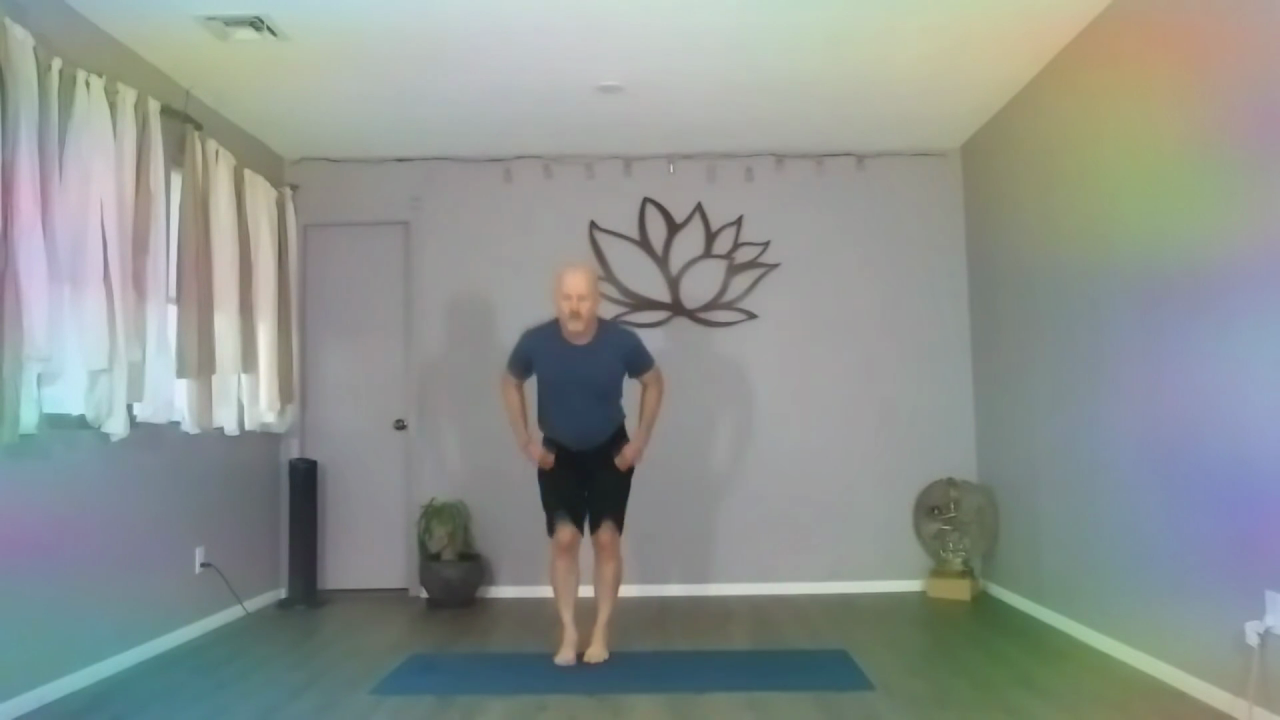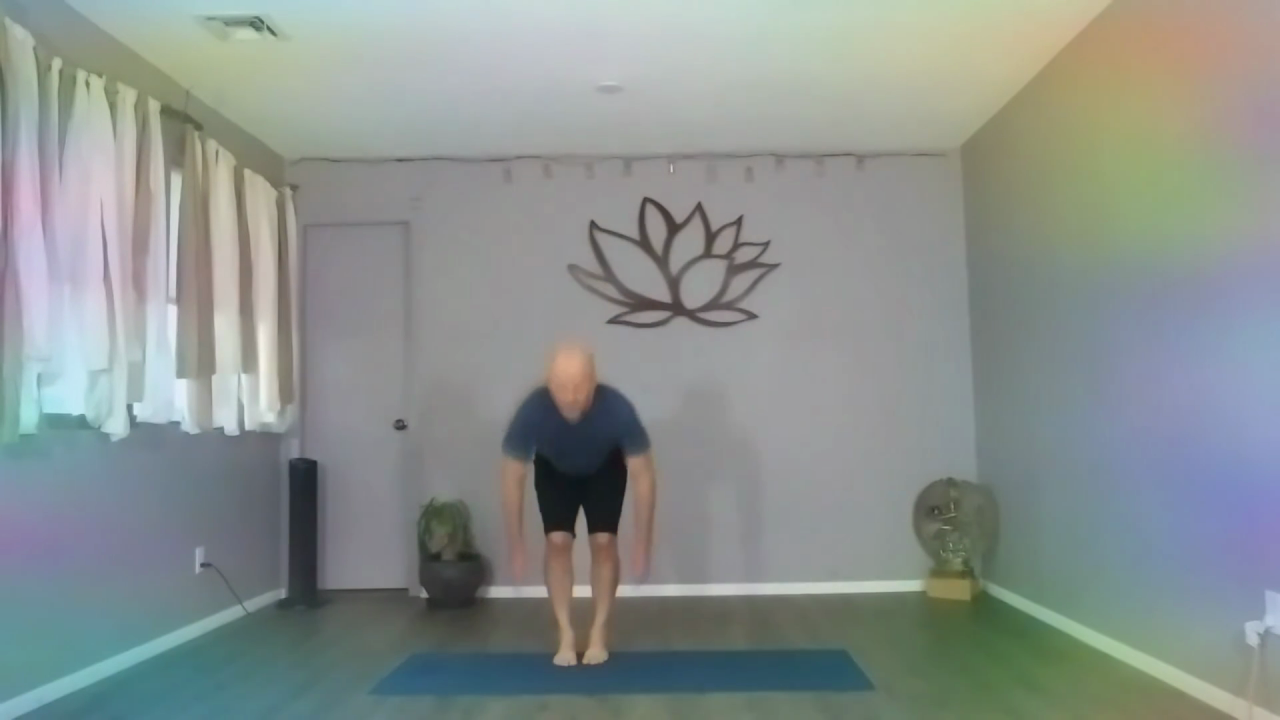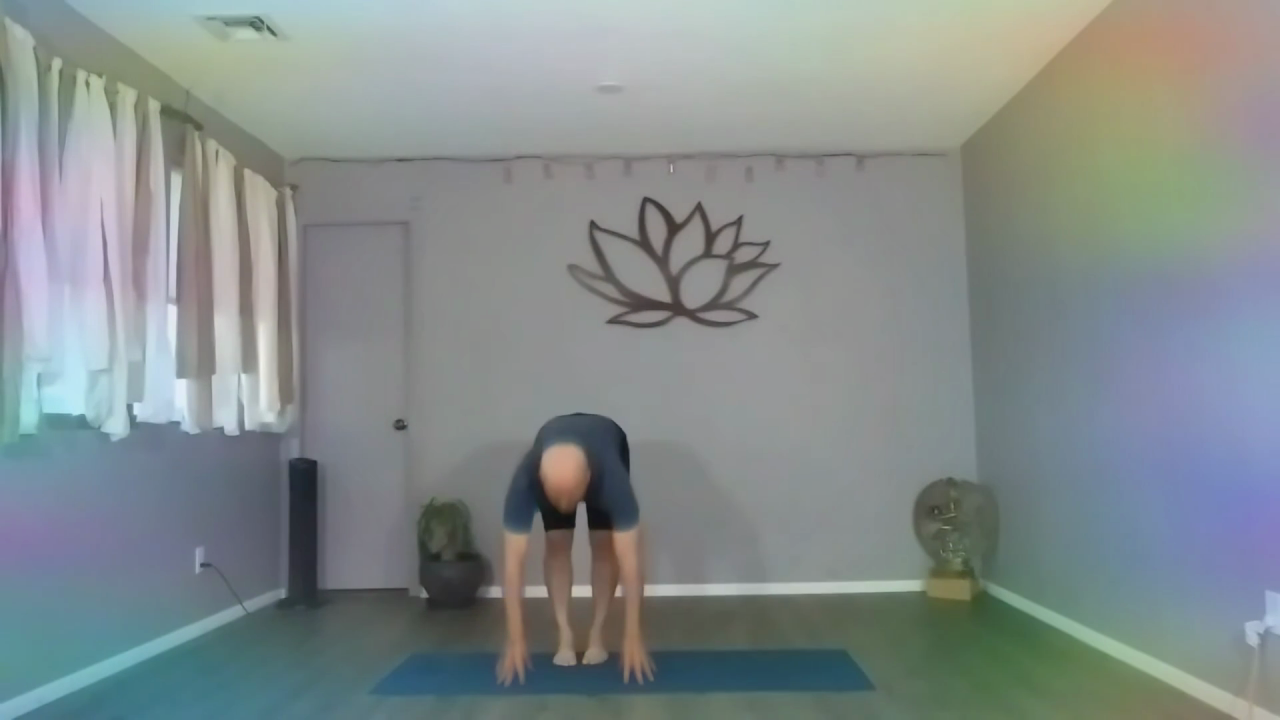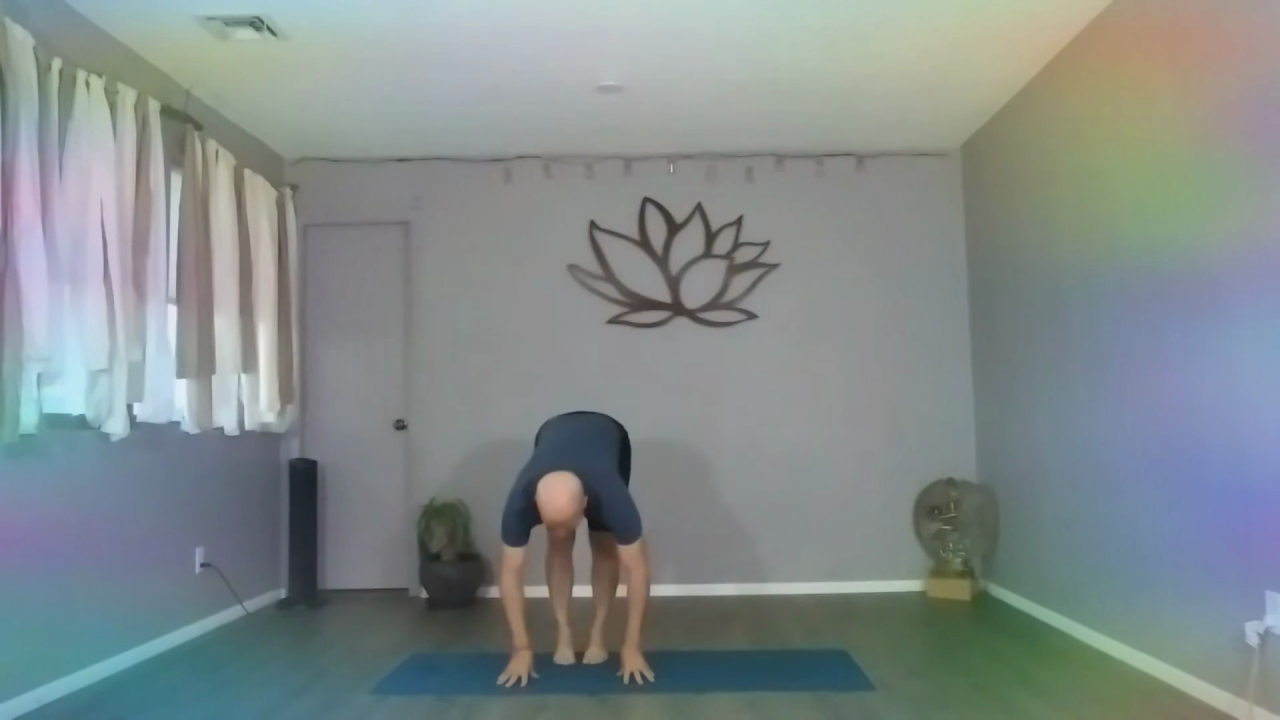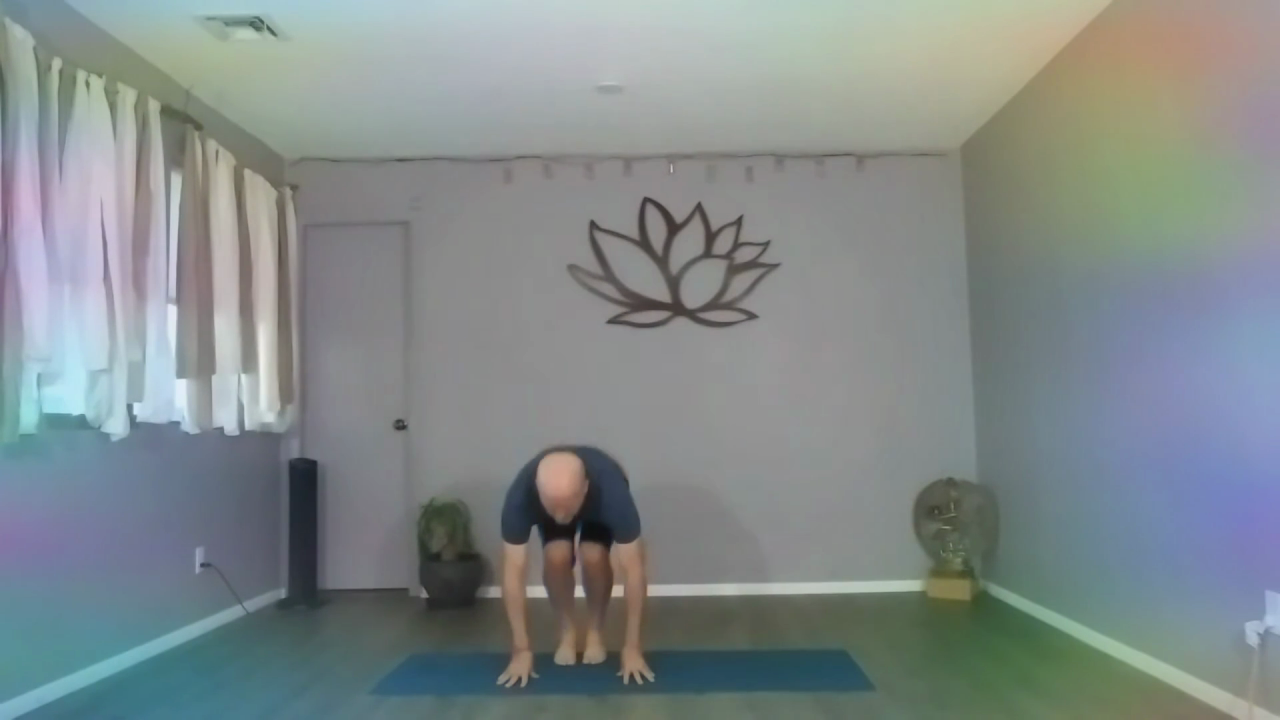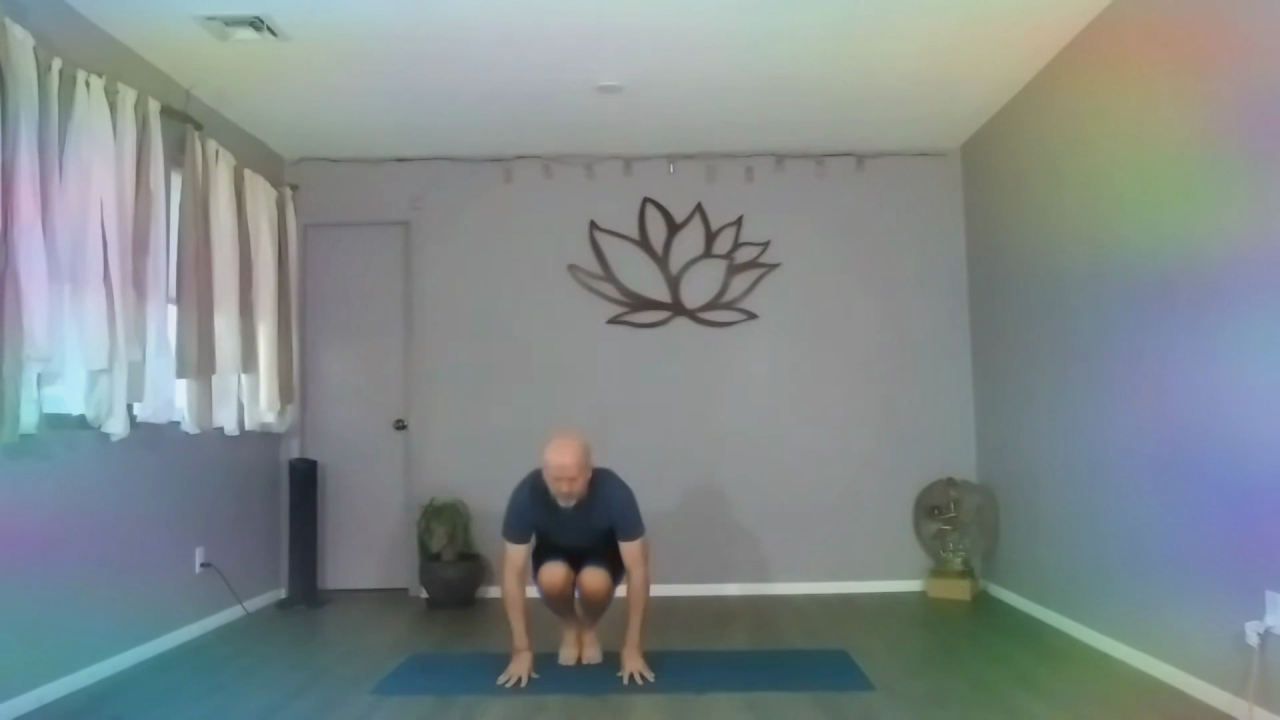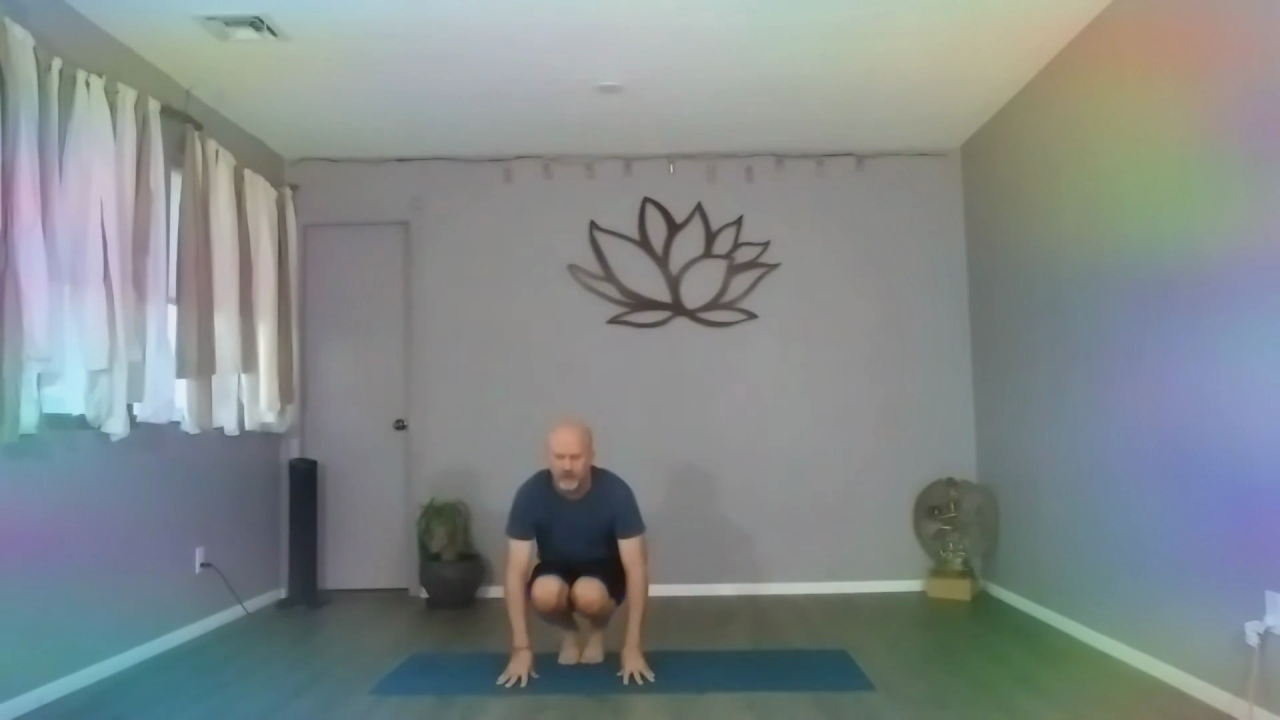
dt=0.4s
person 1, frame 1
left shoulder: (622, 342)
right shoulder: (535, 342)
left elbow: (653, 384)
right elbow: (511, 384)
left wrist: (641, 439)
right wrist: (526, 439)
left hip: (610, 452)
right hip: (558, 454)
left knee: (606, 539)
right knee: (564, 539)
left ankle: (600, 634)
right ankle: (568, 634)
person 1, frame 2
left shoulder: (617, 409)
right shoulder: (531, 412)
left elbow: (643, 474)
right elbow: (512, 477)
left wrist: (644, 542)
right wrist: (515, 547)
left hip: (605, 468)
right hip: (553, 471)
left knee: (603, 543)
right knee: (557, 543)
left ankle: (598, 634)
right ankle: (565, 636)
person 1, frame 3
left shoulder: (612, 477)
right shoulder: (526, 480)
left elbow: (629, 558)
right elbow: (513, 559)
left wrist: (632, 635)
right wrist: (515, 637)
left hip: (609, 439)
right hip: (549, 442)
left knee: (604, 543)
right knee: (557, 542)
left ankle: (597, 633)
right ankle: (565, 634)
person 1, frame 4
left shoulder: (611, 497)
right shoulder: (521, 501)
left elbow: (637, 569)
right elbow: (511, 573)
left wrist: (632, 647)
right wrist: (521, 649)
left knee: (604, 545)
right knee: (557, 546)
left ankle: (597, 634)
right ankle: (563, 634)
person 1, frame 5
left shoulder: (611, 490)
right shoulder: (520, 495)
left elbow: (634, 569)
right elbow: (514, 573)
left wrist: (631, 648)
right wrist: (521, 650)
left knee: (593, 556)
right knee: (556, 557)
left ankle: (595, 631)
right ankle: (567, 631)
person 1, frame 6
left shoulder: (615, 493)
right shoulder: (526, 496)
left elbow: (637, 569)
right elbow: (513, 573)
left wrist: (632, 648)
right wrist: (521, 650)
left hip: (601, 549)
right hip: (554, 549)
left knee: (594, 582)
right knee: (552, 578)
left ankle: (589, 628)
right ankle: (570, 627)
person 1, frame 7
left shoulder: (616, 492)
right shoulder: (531, 494)
left elbow: (636, 567)
right elbow: (516, 569)
left wrist: (632, 647)
right wrist: (521, 648)
left hip: (603, 570)
right hip: (556, 569)
left knee: (588, 595)
right knee: (544, 594)
left ankle: (595, 631)
right ankle: (570, 632)
